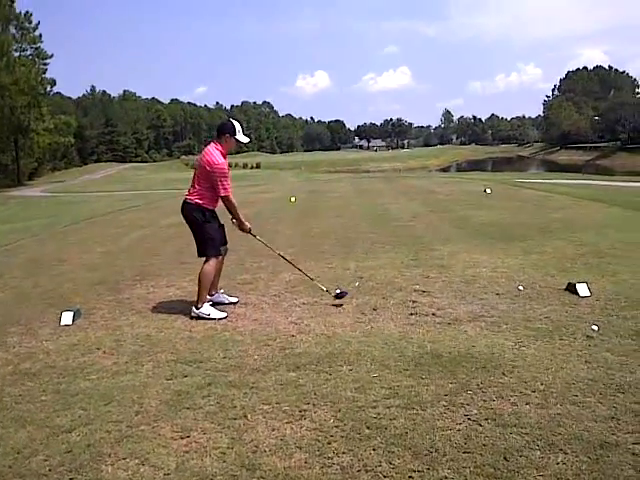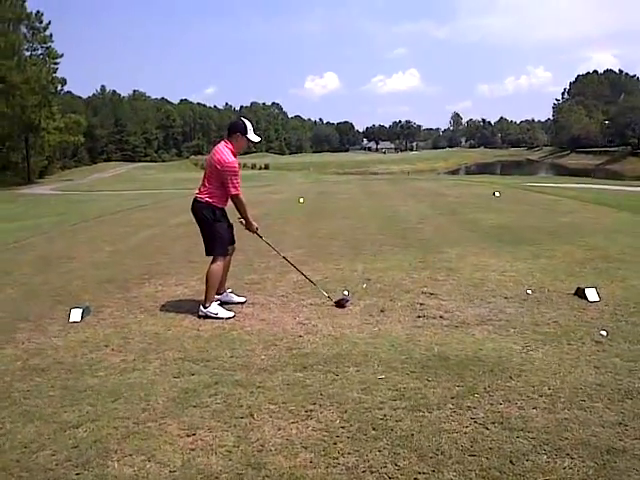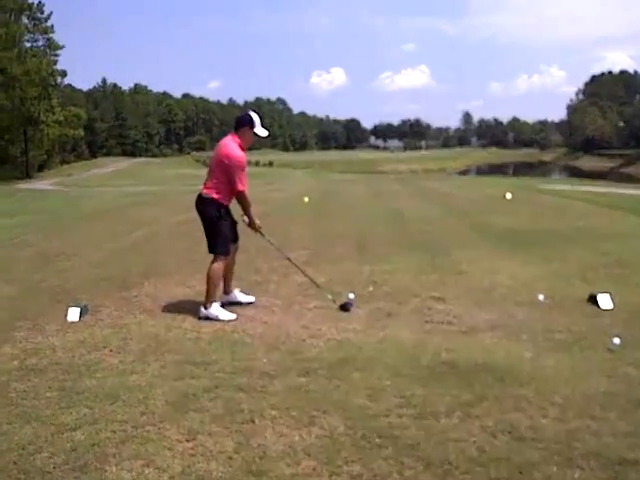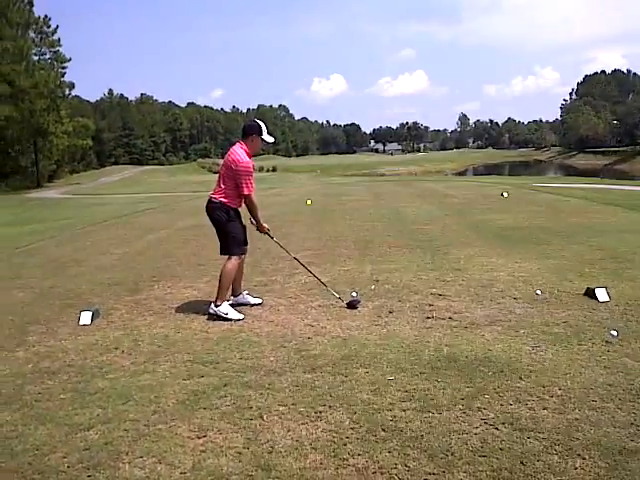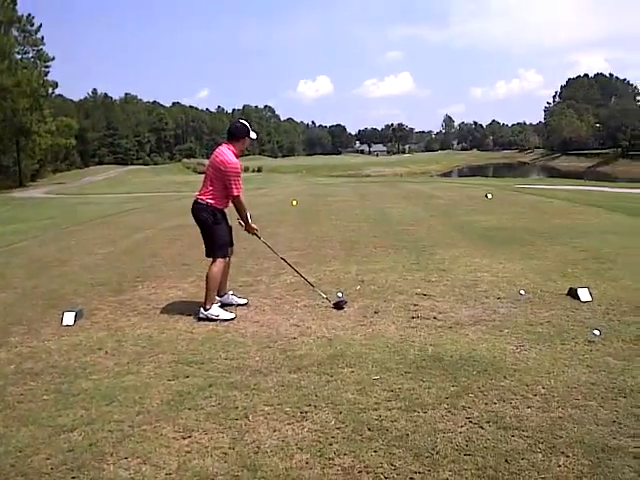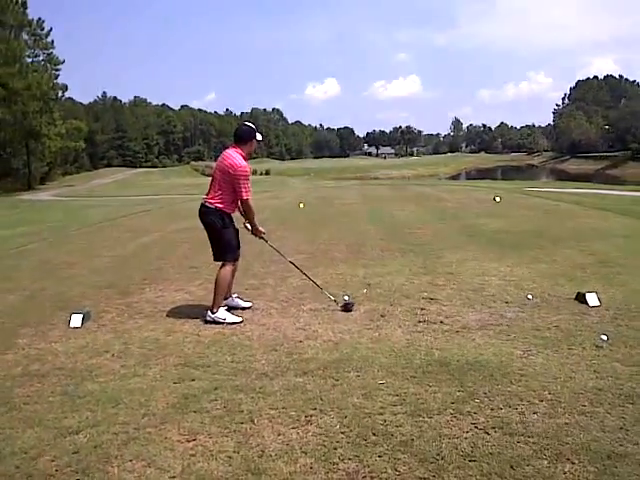
dt=0.2s
person 1, frame 1
left shoulder: (212, 150)
right shoulder: (218, 162)
left elbow: (223, 195)
right elbow: (226, 197)
left wrist: (235, 217)
right wrist: (241, 221)
left hip: (203, 208)
right hip: (198, 210)
left knee: (221, 249)
right knee: (213, 256)
left ankle: (213, 293)
right ankle: (200, 306)
person 1, frame 2
left shoulder: (221, 149)
right shoulder: (229, 160)
right elbow: (236, 196)
left wrist: (242, 217)
right wrist: (248, 221)
left hip: (212, 207)
right hip: (209, 208)
left knee: (228, 248)
right knee: (219, 256)
left ankle: (221, 292)
right ankle: (207, 306)
person 1, frame 3
left shoulder: (227, 143)
right shoulder: (236, 154)
right elbow: (241, 192)
left wrist: (245, 214)
right wrist: (251, 219)
left hip: (216, 203)
right hip: (213, 205)
left knee: (231, 247)
right knee: (221, 255)
left ankle: (228, 293)
right ankle: (209, 306)
person 1, frame 4
left shoulder: (238, 151)
right shoulder: (243, 161)
right elbow: (248, 197)
left wrist: (255, 217)
right wrist: (259, 222)
left hip: (226, 207)
right hip: (222, 209)
left knee: (241, 250)
right knee: (235, 254)
left ankle: (237, 294)
right ankle: (219, 304)
person 1, frame 5
left shoulder: (222, 151)
right shoulder: (231, 162)
right elbow: (237, 197)
left wrist: (243, 214)
right wrist: (248, 223)
left hip: (211, 208)
right hip: (209, 210)
left knee: (227, 251)
right knee: (220, 257)
left ankle: (222, 295)
right ankle: (208, 308)
person 1, frame 6
left shoulder: (228, 154)
right shoulder: (241, 165)
right elbow: (245, 201)
left wrist: (245, 216)
right wrist: (255, 227)
left hip: (216, 211)
right hip: (216, 214)
left knee: (233, 256)
right knee: (229, 260)
left ankle: (227, 298)
right ankle: (215, 311)
